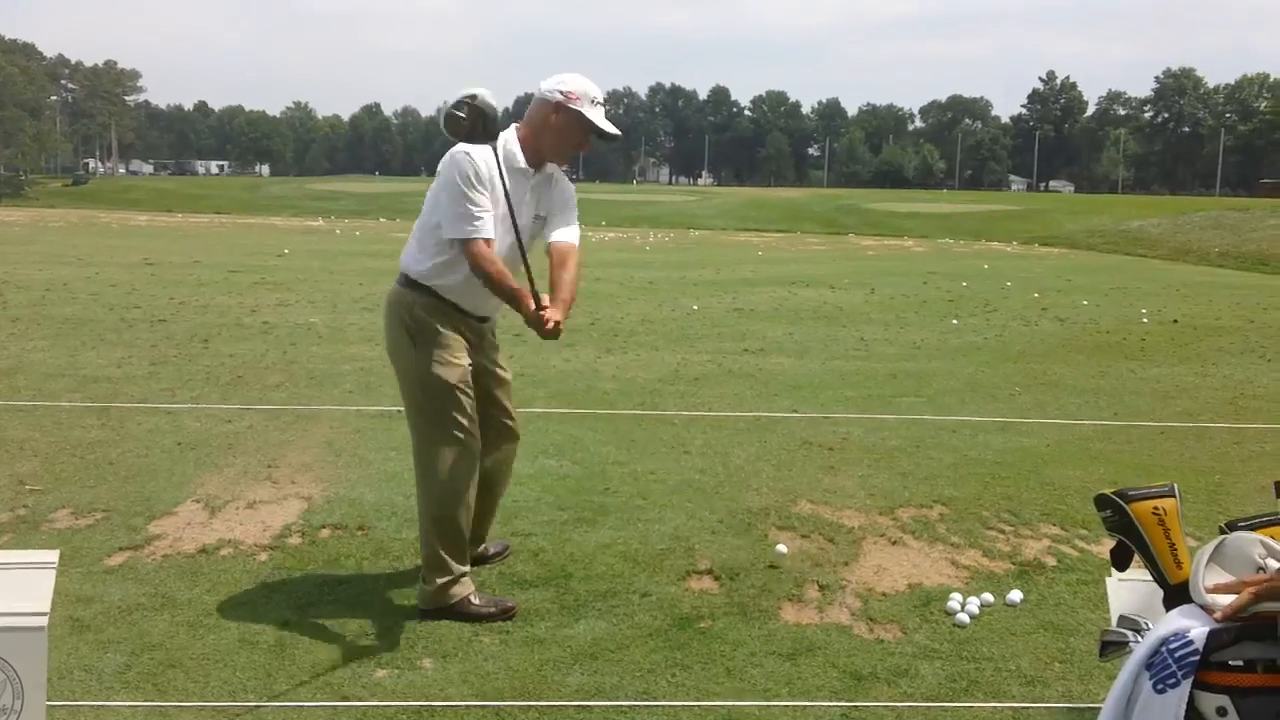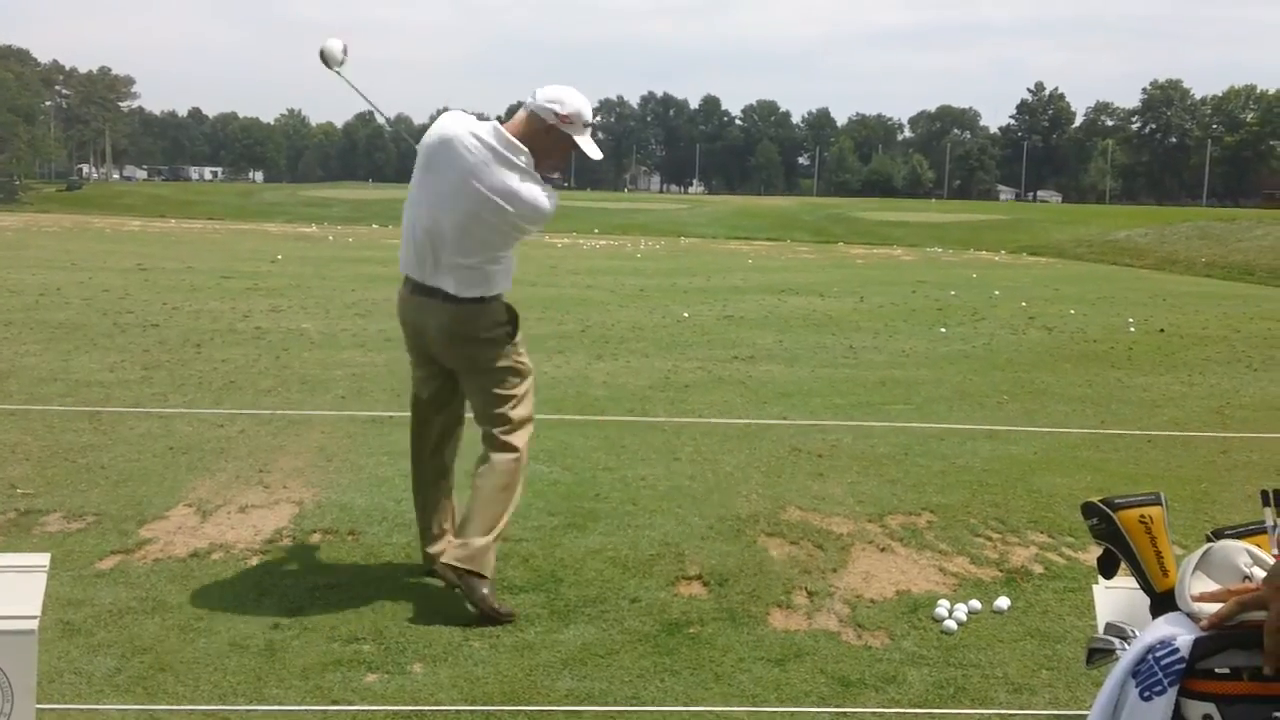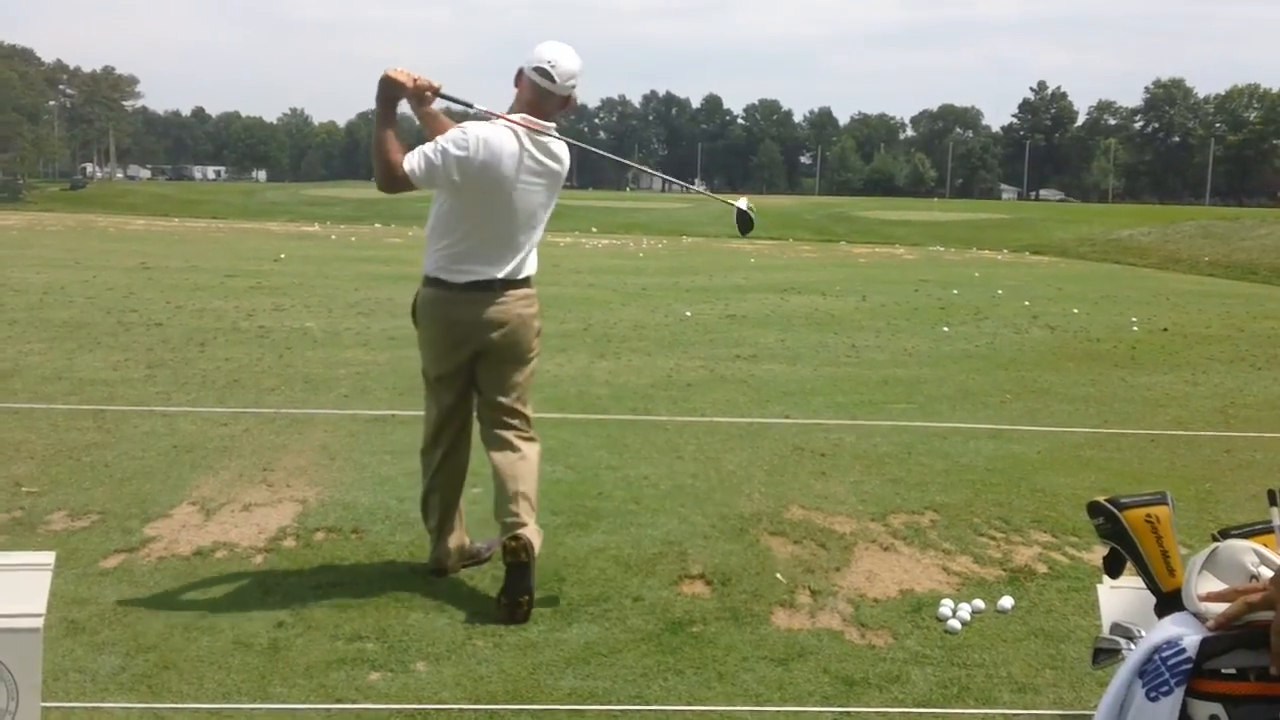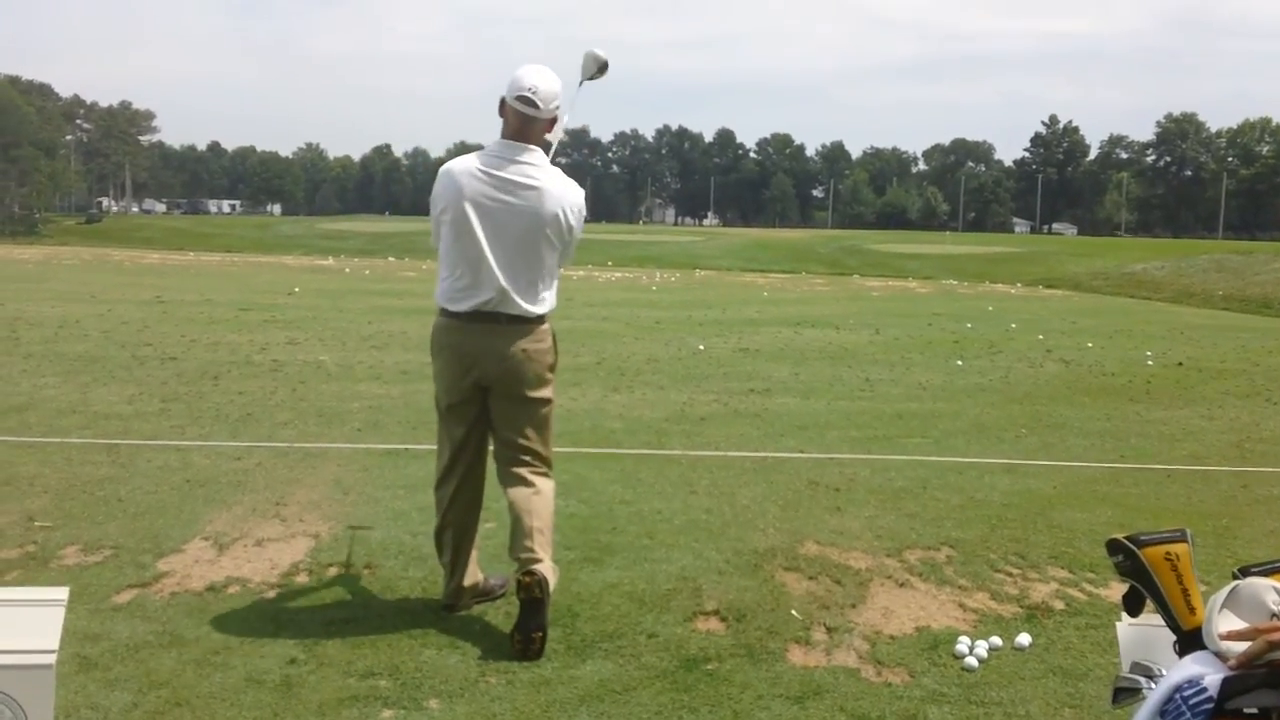
dt=0.7s
person 1, frame 1
left shoulder: (558, 186)
right shoulder: (472, 159)
left elbow: (565, 254)
right elbow: (477, 255)
left wrist: (558, 309)
right wrist: (525, 305)
left hip: (474, 320)
right hip: (426, 314)
left knee: (497, 434)
right knee: (451, 446)
left ankle: (466, 543)
right ankle: (444, 587)
person 1, frame 2
left shoulder: (449, 128)
right shoulder: (535, 198)
left hip: (416, 303)
right hip: (475, 320)
left knee: (432, 428)
right knee: (509, 435)
left ankle: (437, 543)
right ankle: (467, 558)
person 1, frame 3
left shoulder: (479, 141)
right shoulder: (558, 156)
left elbow: (391, 177)
left wrist: (388, 104)
right wrist: (425, 107)
left hip: (446, 303)
right hip: (512, 306)
left knee: (445, 429)
right knee: (512, 428)
left ankle: (446, 545)
right ankle: (521, 539)
person 1, frame 4
left shoulder: (453, 176)
right shoulder: (568, 195)
left hip: (456, 335)
right hip: (524, 341)
left knee: (457, 464)
right knee: (526, 464)
left ankle: (460, 581)
right ankle: (534, 575)
